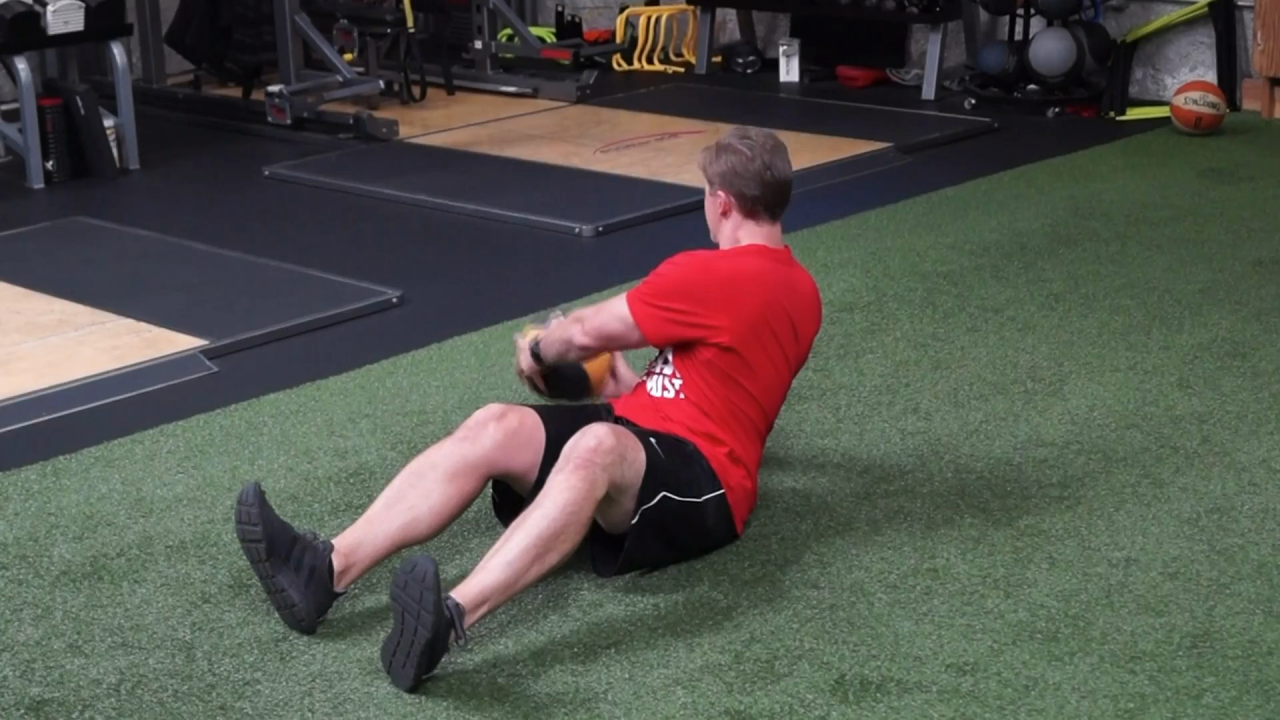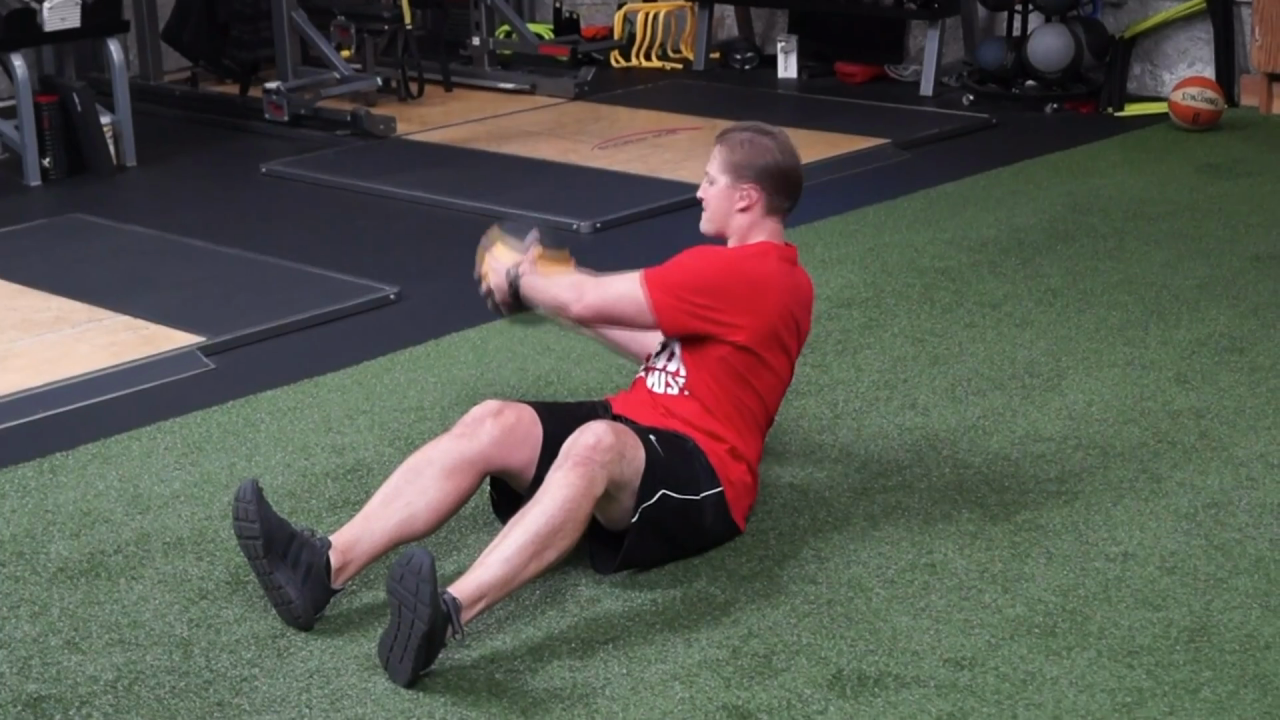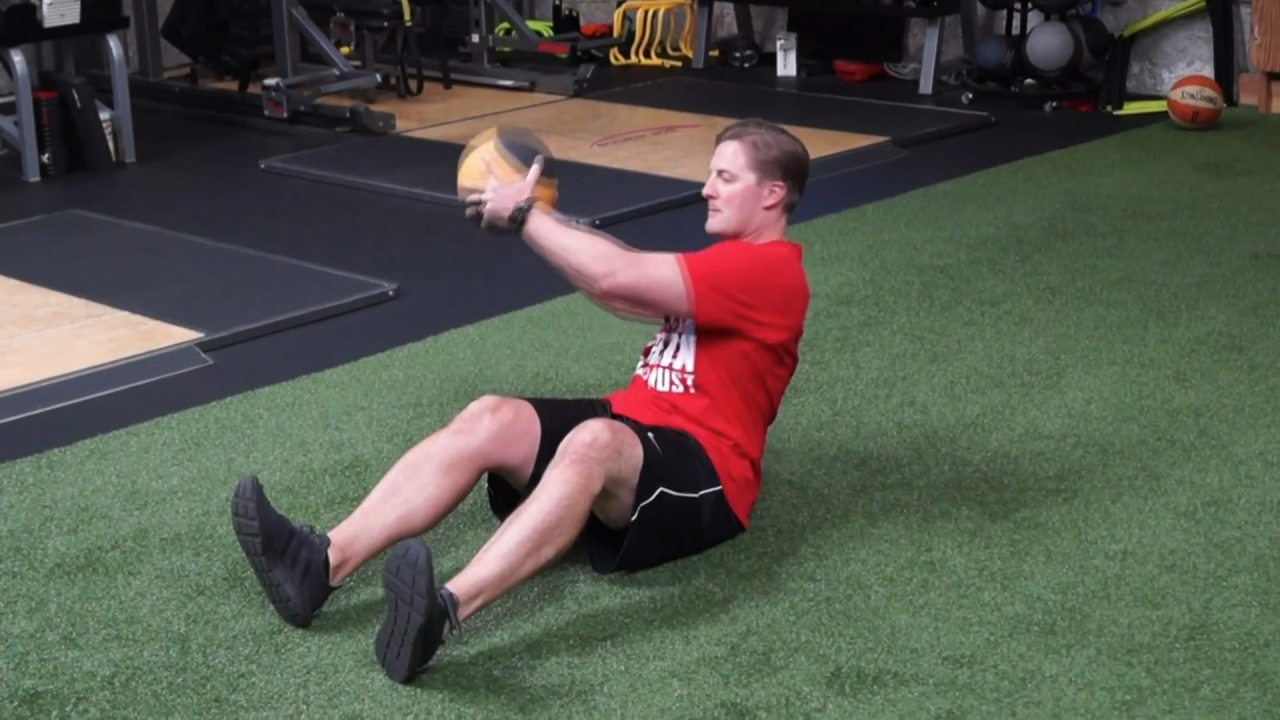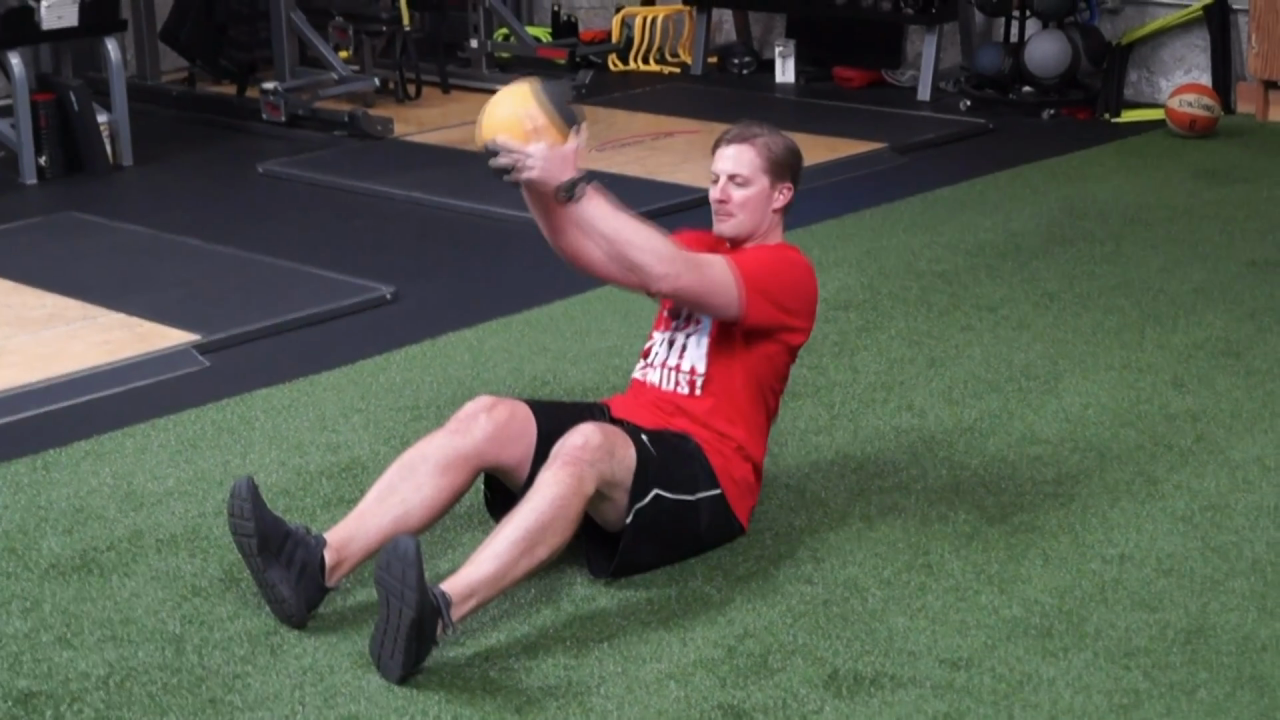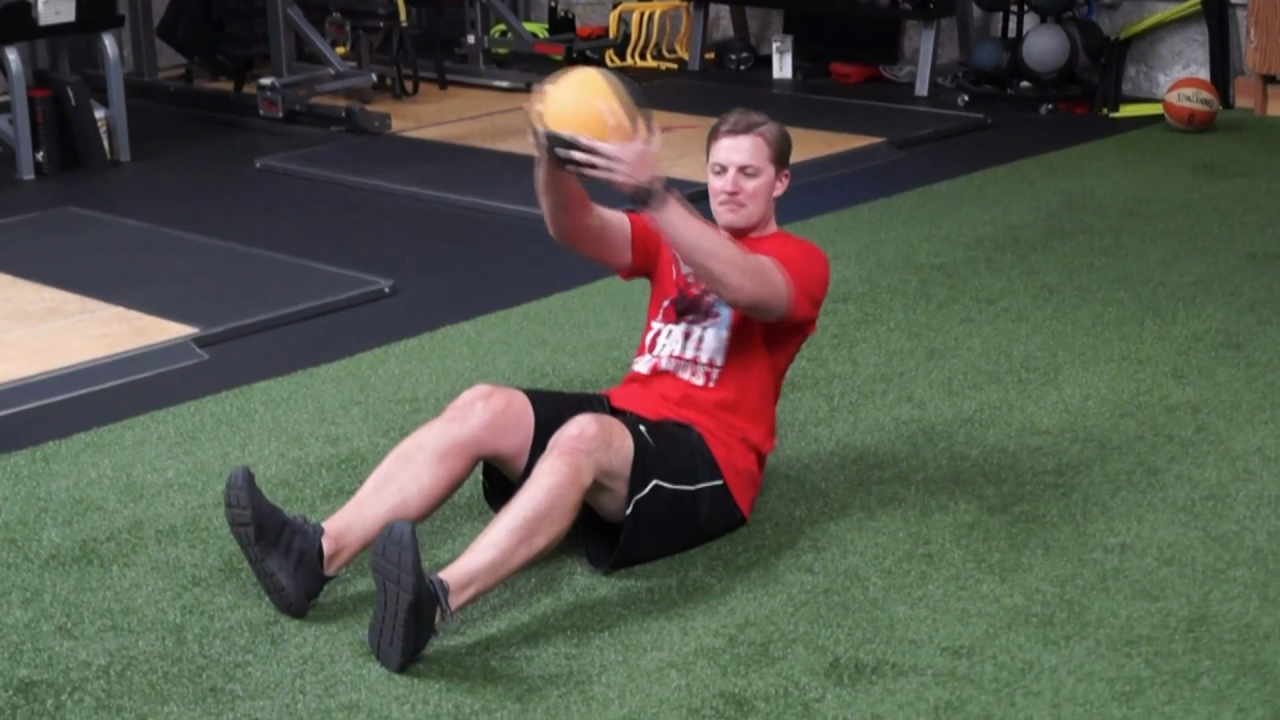
dt=0.2s
person 1, frame 1
left shoulder: (715, 274)
right shoulder: (798, 290)
left elbow: (584, 334)
left wrist: (539, 346)
right wrist: (619, 374)
left hip: (701, 479)
left knee: (596, 446)
right knee: (496, 425)
left ankle: (450, 619)
right ankle: (328, 567)
person 1, frame 2
left shoulder: (742, 271)
right shoulder: (760, 272)
left elbow: (586, 300)
left wrist: (516, 277)
right wrist: (573, 302)
left hip: (701, 473)
left knee: (595, 443)
right knee: (492, 423)
left ankle: (447, 614)
right ankle: (326, 564)
person 1, frame 3
left shoulder: (769, 270)
right shoulder: (730, 260)
left elbow: (619, 277)
right elbow: (627, 294)
left wrist: (524, 211)
right wrist: (535, 216)
left hip: (703, 469)
right hip: (633, 421)
left knee: (594, 442)
right knee: (491, 418)
left ankle: (444, 613)
right ankle: (325, 561)
person 1, frame 4
left shoulder: (786, 273)
right shoulder: (701, 252)
left elbow: (671, 278)
right elbow: (582, 249)
left wrist: (576, 187)
right wrist: (533, 177)
left hip: (704, 472)
right hip: (630, 425)
left knee: (586, 446)
right knee: (486, 418)
left ankle: (436, 614)
right ankle: (320, 563)
person 1, frame 5
left shoulder: (798, 261)
right shoulder: (668, 236)
left elbow: (746, 288)
right elbow: (571, 228)
left wrist: (652, 191)
right wrist: (553, 157)
left hip: (710, 460)
right hip: (629, 417)
left knee: (583, 438)
right knee: (483, 407)
left ankle: (434, 600)
right ankle: (318, 552)
